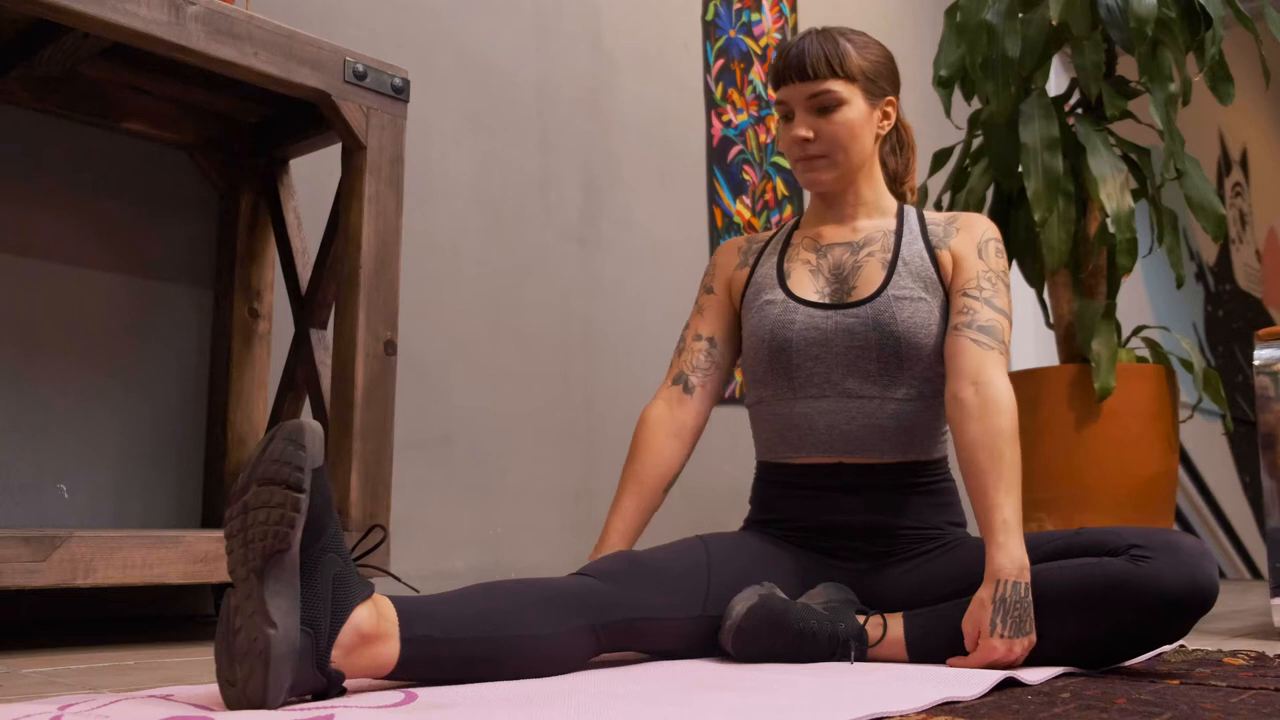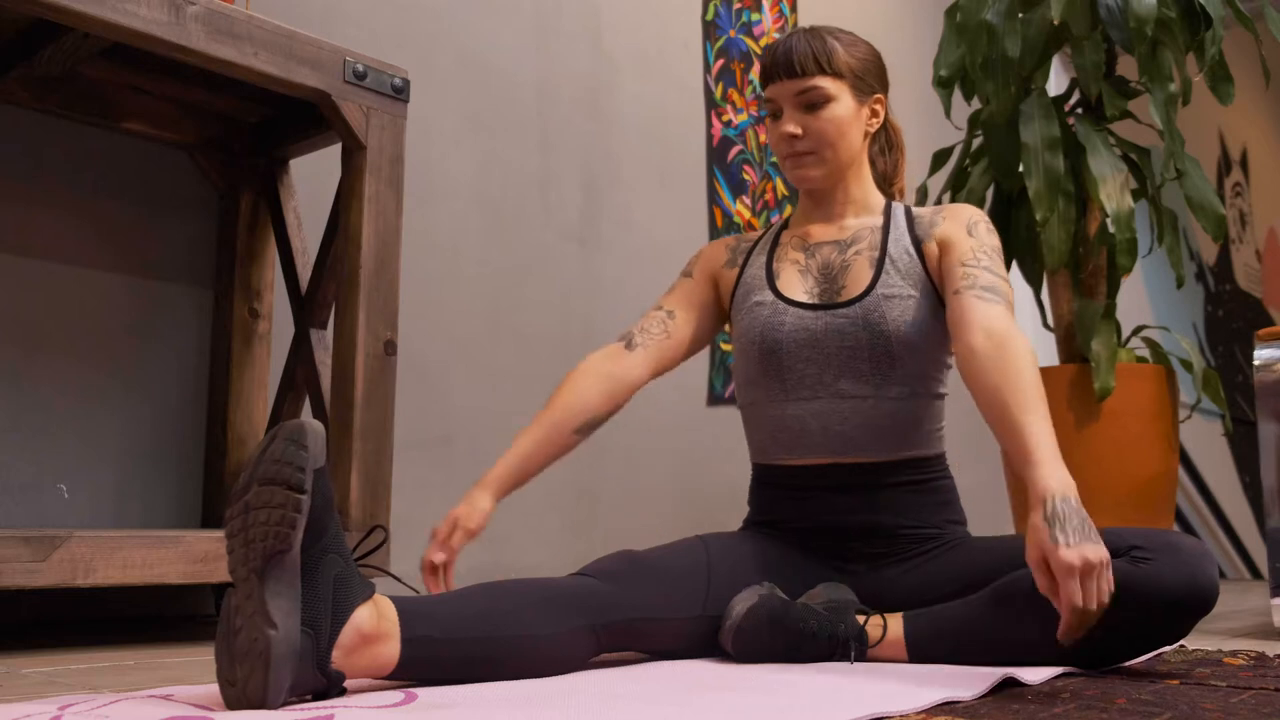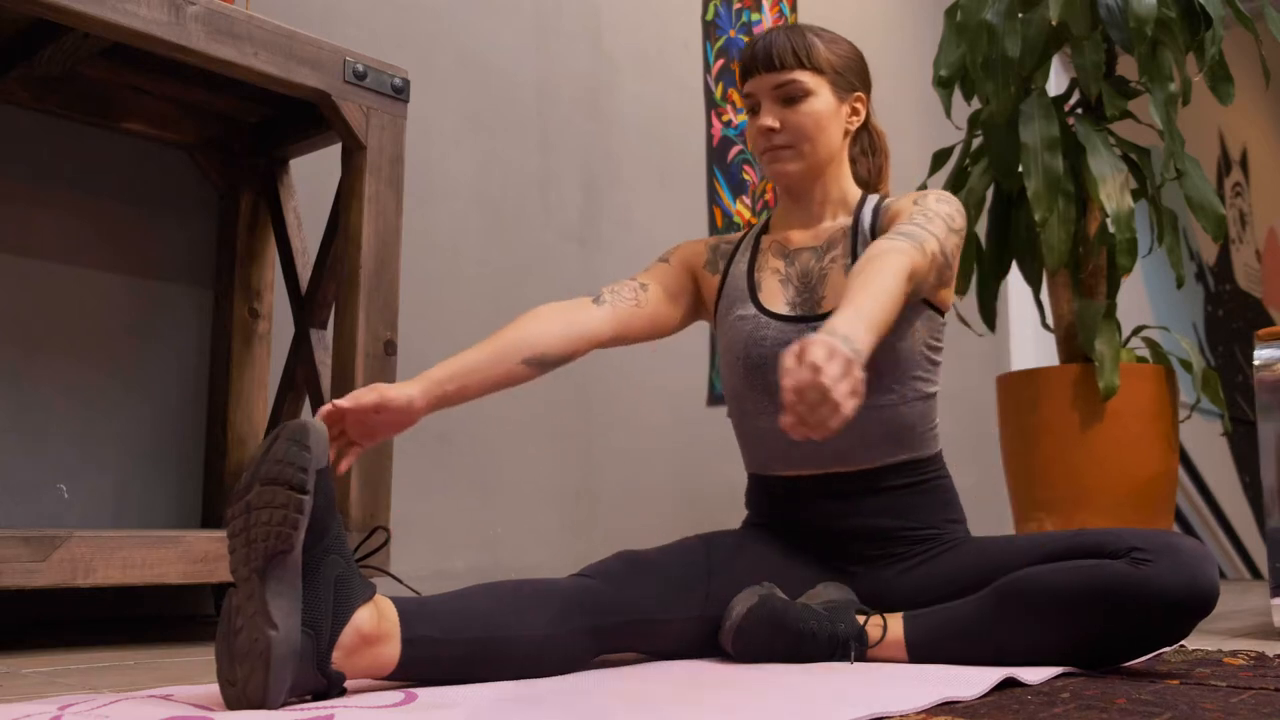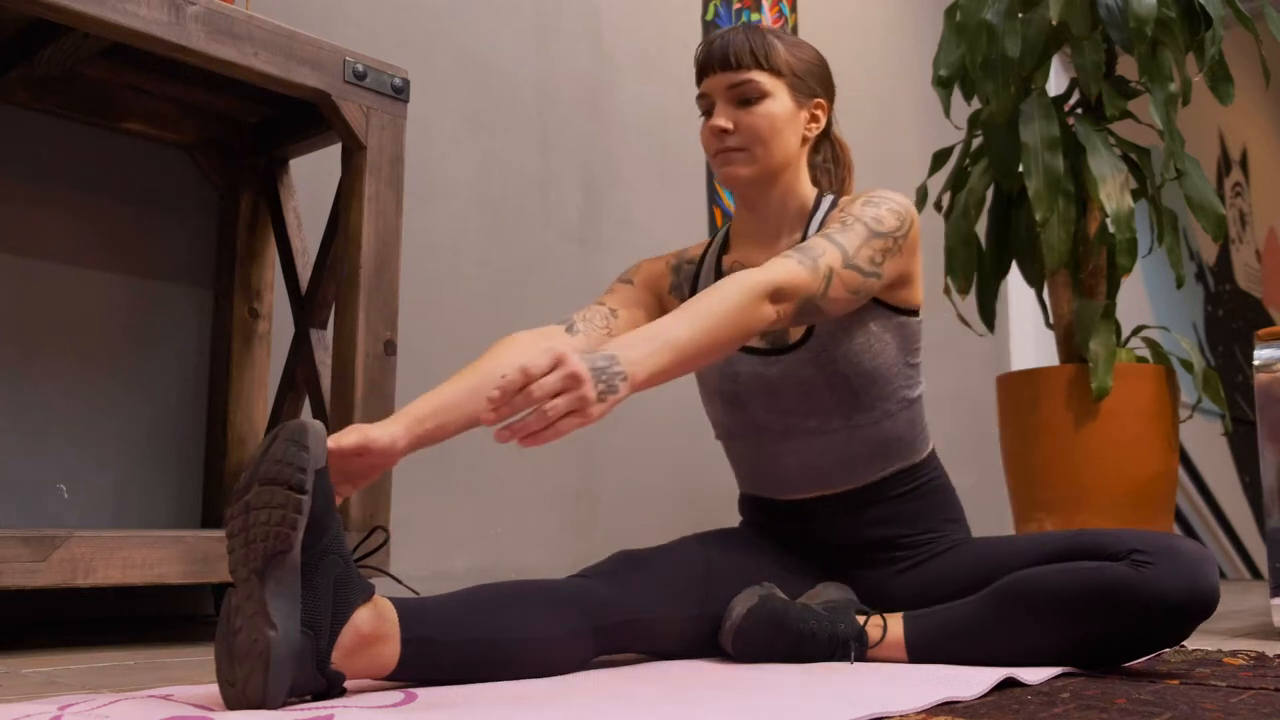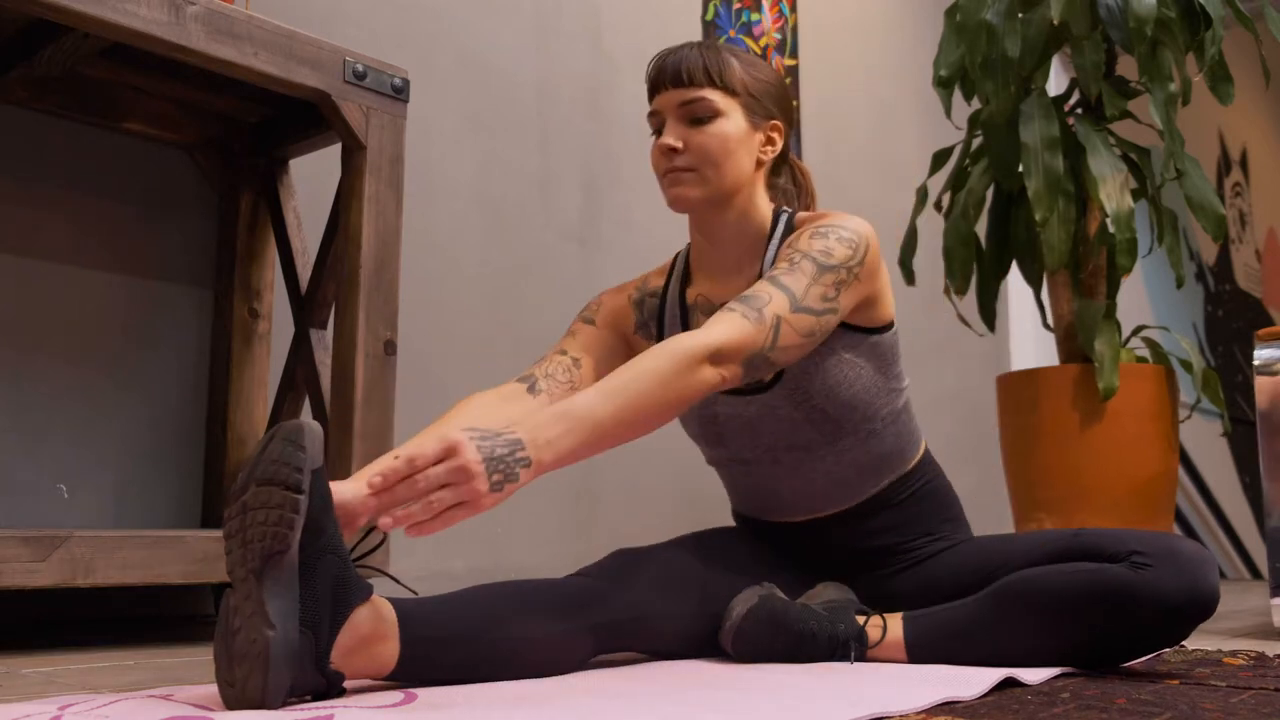
dt=0.4s
person 1, frame 1
left shoulder: (959, 240)
right shoulder: (741, 263)
left elbow: (980, 386)
right elbow: (679, 403)
left wrist: (1006, 569)
right wrist: (605, 554)
left hip: (922, 545)
right hip: (781, 543)
left knee: (1182, 572)
right knee: (614, 598)
left ankle: (857, 638)
right ankle: (349, 627)
person 1, frame 2
left shoulder: (949, 232)
right shoulder: (729, 264)
left elbow: (992, 337)
right elbow: (621, 363)
left wrist: (1051, 485)
right wrist: (487, 490)
left hip: (919, 544)
right hip: (779, 545)
left knee: (1183, 573)
right knee: (612, 590)
right ankle: (349, 628)
person 1, frame 3
left shoulder: (924, 217)
right shoulder: (711, 263)
left elbow: (891, 271)
right elbow: (578, 321)
left wrist: (845, 341)
right wrist: (418, 394)
left hip: (918, 547)
right hip: (777, 549)
left knee: (1181, 575)
right knee: (615, 592)
left ankle: (861, 638)
right ankle: (349, 628)
person 1, frame 4
left shoulder: (883, 222)
right shoulder: (673, 276)
left elbow: (773, 291)
right elbow: (549, 342)
left wrist: (625, 365)
right wrist: (396, 430)
left hip: (914, 550)
right hip: (776, 555)
left knee: (1181, 577)
right knee: (614, 593)
person 1, frame 5
left shoulder: (840, 244)
right shoulder: (635, 305)
left elbow: (716, 355)
right elbow: (519, 394)
left wrist: (523, 451)
right wrist: (365, 488)
left hip: (914, 553)
right hip: (774, 563)
left knee: (1180, 577)
right knee: (612, 593)
